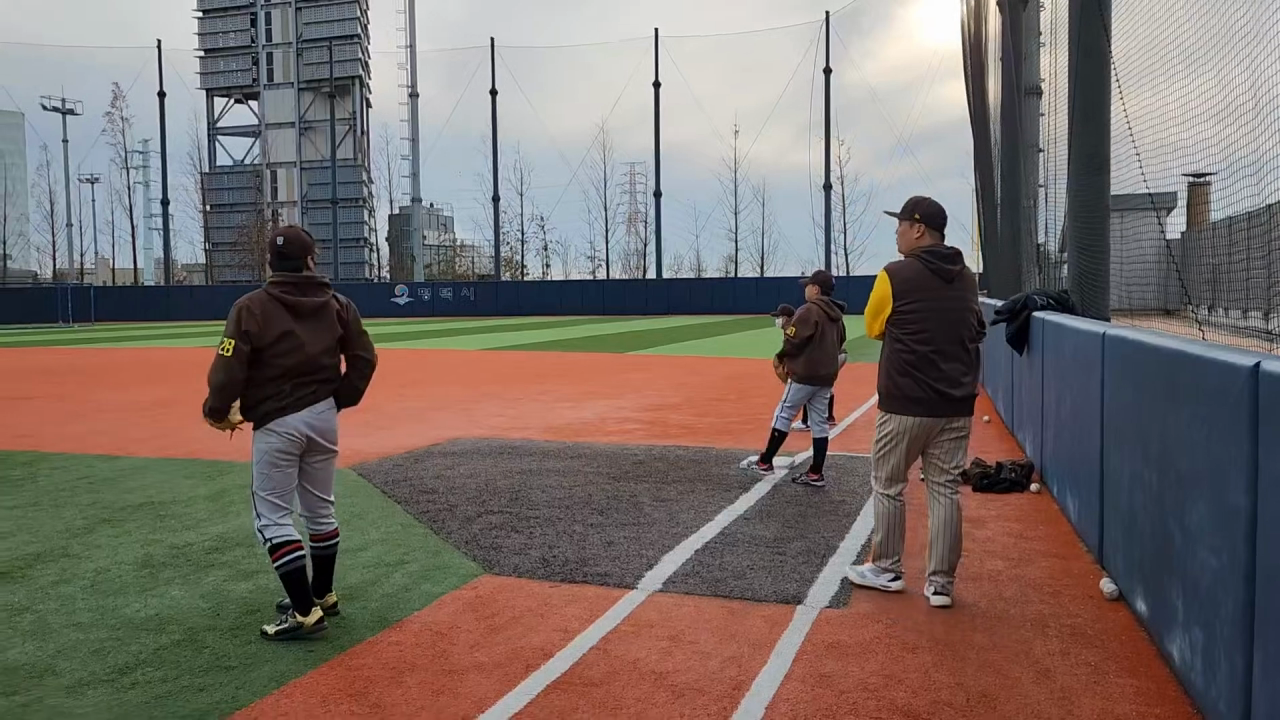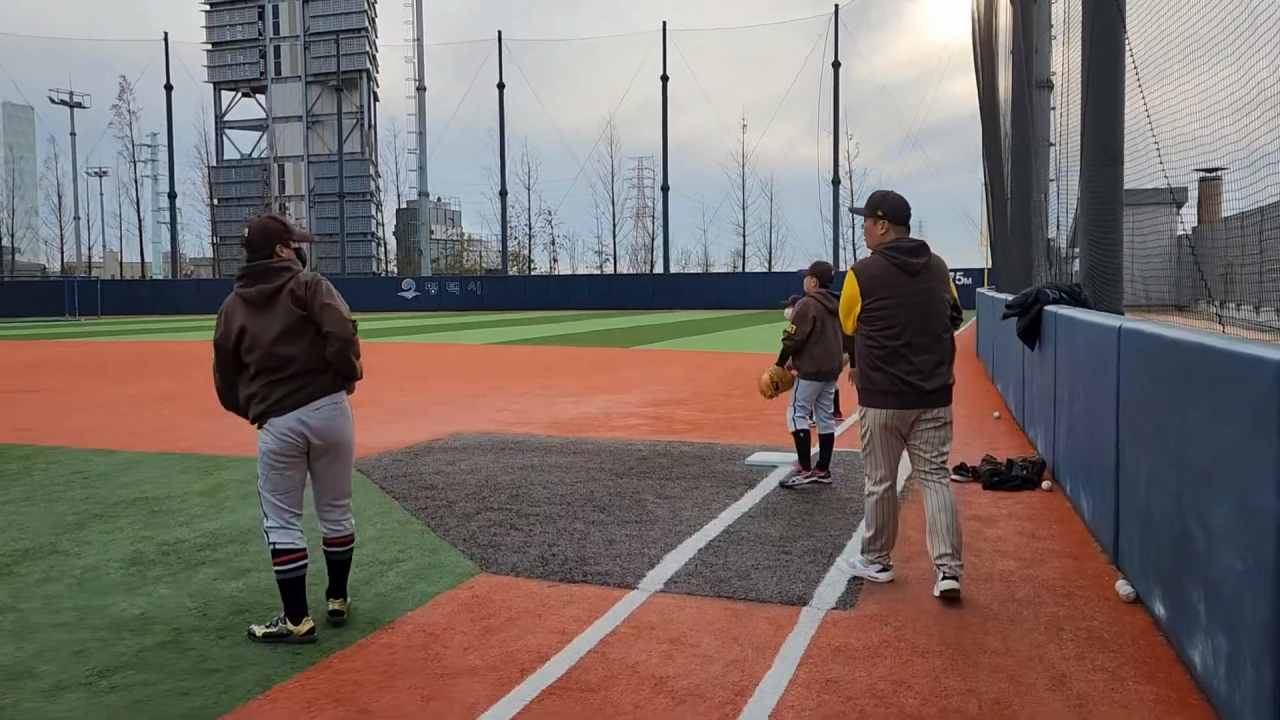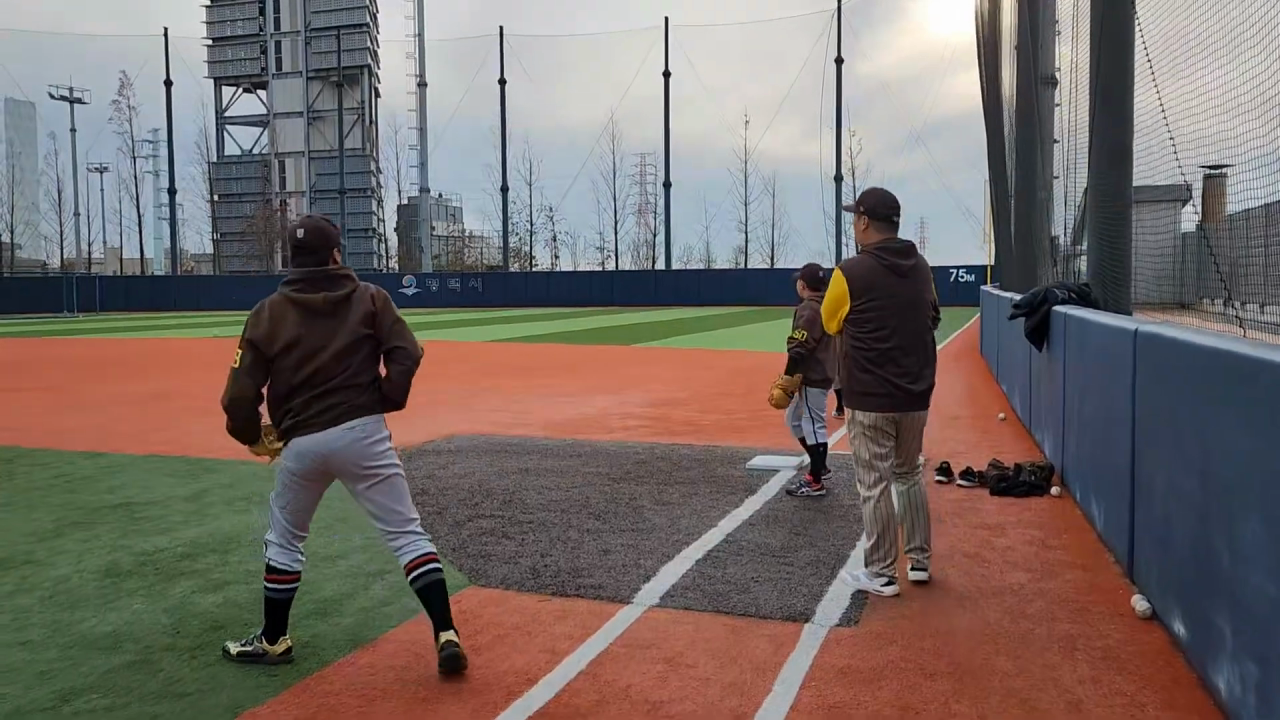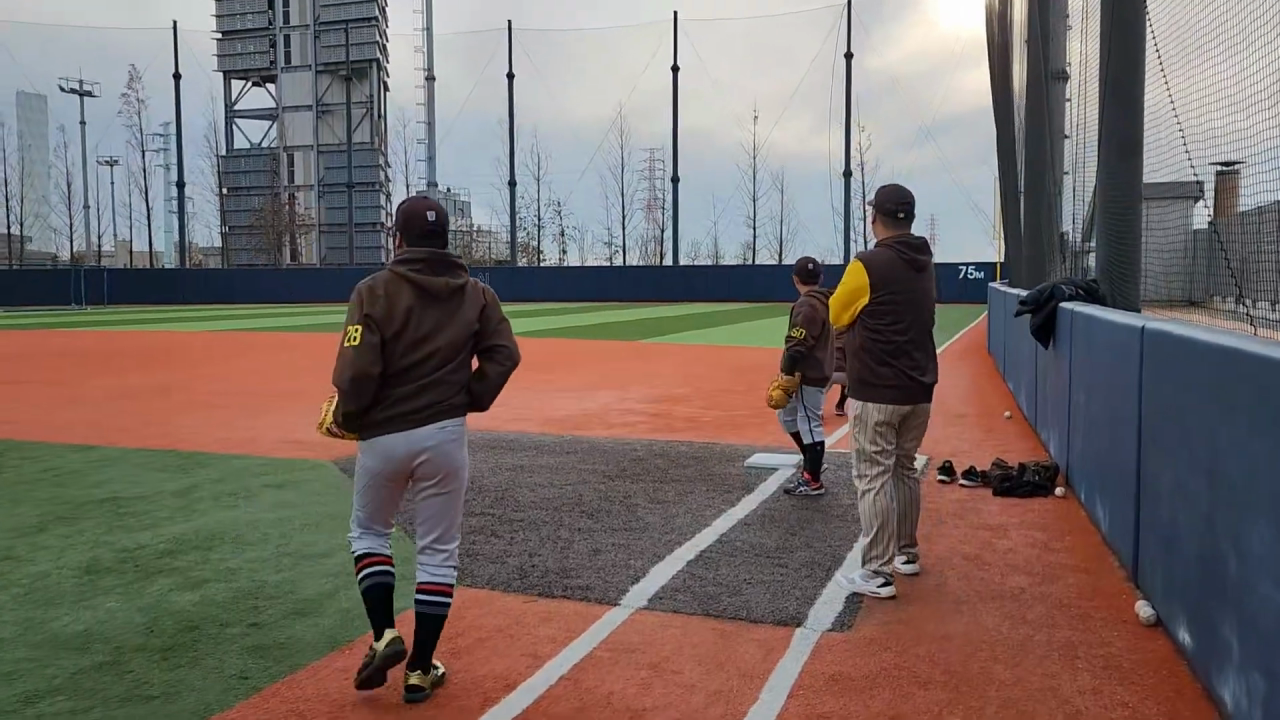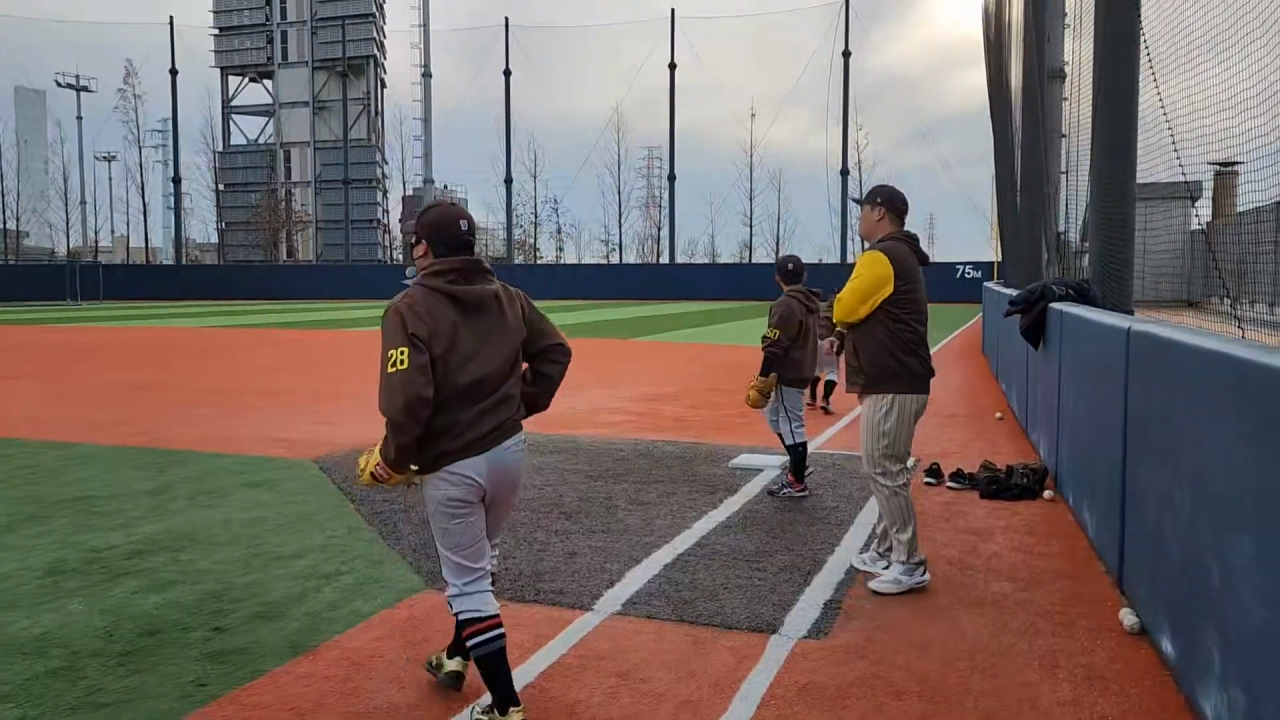
dt=0.5s
person 1, frame 1
left shoulder: (252, 306)
right shoulder: (336, 303)
left elbow: (229, 373)
right elbow: (363, 360)
left wrist: (214, 410)
left hip: (277, 425)
right hip: (323, 418)
left knee: (273, 518)
right knee: (320, 509)
left ankle: (305, 610)
right ankle: (322, 595)
person 1, frame 2
left shoulder: (231, 308)
right shoulder: (309, 285)
left elbow: (226, 386)
right elbow: (342, 332)
right wrist: (346, 375)
left hip: (277, 424)
right hip: (329, 411)
left knee: (282, 523)
right knee: (336, 511)
left ankle: (297, 620)
right ankle: (337, 599)
person 1, frame 3
left shoulder: (268, 313)
right shoulder: (368, 298)
left elbow: (240, 395)
right elbow: (406, 354)
left wrist: (250, 435)
right wrist: (386, 402)
left hip: (303, 443)
right hip: (364, 433)
left knee: (283, 540)
right knee: (407, 532)
left ankle: (273, 640)
right ankle: (445, 635)
person 1, frame 4
left shoulder: (374, 290)
right shoulder: (476, 292)
left elbow: (357, 371)
right elbow: (503, 355)
left wrist: (346, 419)
right wrist: (468, 400)
left hip: (385, 437)
right hip: (446, 435)
left knee: (367, 535)
right knee: (437, 553)
left ankle: (384, 638)
right ankle: (419, 667)
person 1, frame 5
left shoulder: (408, 308)
right shoulder: (508, 297)
left elbow: (408, 398)
right elbow: (555, 353)
left wrist: (395, 456)
right wrist: (520, 405)
left hip: (449, 464)
right hip: (508, 452)
left knee: (469, 583)
right knee: (474, 564)
right ankle: (456, 659)
person 2, frame 1
left shoulder: (894, 275)
right shoulder: (967, 278)
left elbow: (873, 328)
right elbow: (978, 332)
left hip: (905, 404)
right hip: (956, 405)
left knee: (888, 485)
right knee: (946, 491)
left ankle: (886, 570)
right ankle: (941, 583)
person 2, frame 2
left shoulder: (863, 272)
right shoulder: (938, 268)
left elbow: (850, 324)
right elbow: (954, 318)
left hip: (883, 397)
right hip: (934, 396)
left knee: (881, 482)
right knee: (936, 478)
left ankle: (877, 562)
right ankle: (948, 568)
person 2, frame 3
left shoulder: (850, 272)
right shoulder: (921, 268)
left elbow: (831, 323)
right elbow: (932, 317)
left hip: (869, 398)
right hip: (916, 394)
left knee: (874, 484)
right knee: (909, 476)
left ankle: (881, 574)
right ankle: (919, 561)
person 2, frame 4
left shoulder: (867, 265)
right shoulder: (925, 265)
left elbow: (837, 315)
right wrist: (875, 317)
left hip: (877, 392)
right hip: (919, 389)
left knee: (872, 477)
right knee: (904, 471)
left ankle: (876, 574)
right ankle: (906, 553)
person 2, frame 5
left shoulder: (880, 257)
right shoulder: (901, 256)
left elbow: (844, 309)
left wrist: (843, 316)
right wrist: (843, 337)
left hip: (890, 385)
right hip: (904, 382)
left knee: (884, 471)
right knee: (892, 469)
left ankle: (909, 564)
right ankle: (885, 554)
person 3, frame 1
left shoulder: (808, 311)
right shoulder: (837, 315)
left elbow: (792, 343)
left wrist: (780, 357)
left hip: (804, 375)
right hip: (826, 377)
left knee: (784, 415)
right knee: (820, 423)
left ankle: (765, 462)
right ankle: (816, 473)
person 3, frame 2
left shoulder: (806, 305)
right shoulder: (837, 306)
left elbow: (792, 340)
left wrist: (779, 365)
left hip: (810, 371)
right hip: (831, 371)
left knee: (798, 415)
right knee: (825, 418)
left ankle: (805, 469)
right ankle: (822, 470)
person 3, frame 3
left shoulder: (808, 309)
left elbow: (799, 348)
left wrist: (787, 377)
right wrist: (794, 375)
left hip: (812, 376)
right hip: (821, 374)
left knee: (813, 425)
right knee: (795, 419)
left ankle: (815, 482)
right ankle: (820, 467)
person 3, frame 4
left shoulder: (806, 305)
right shoulder: (822, 303)
left elbow: (798, 345)
left wrist: (787, 375)
right wrist: (789, 371)
left hip: (808, 374)
right hip: (816, 372)
left knee: (809, 423)
right knee: (787, 415)
left ankle: (813, 481)
right ankle: (812, 462)
person 3, frame 5
left shoulder: (785, 305)
right shoulder: (809, 303)
left elbow: (774, 346)
left wrist: (762, 377)
left hip: (788, 374)
right hip: (801, 371)
left knee: (791, 424)
right knee: (774, 414)
left ankle: (797, 482)
right ankle: (798, 465)
